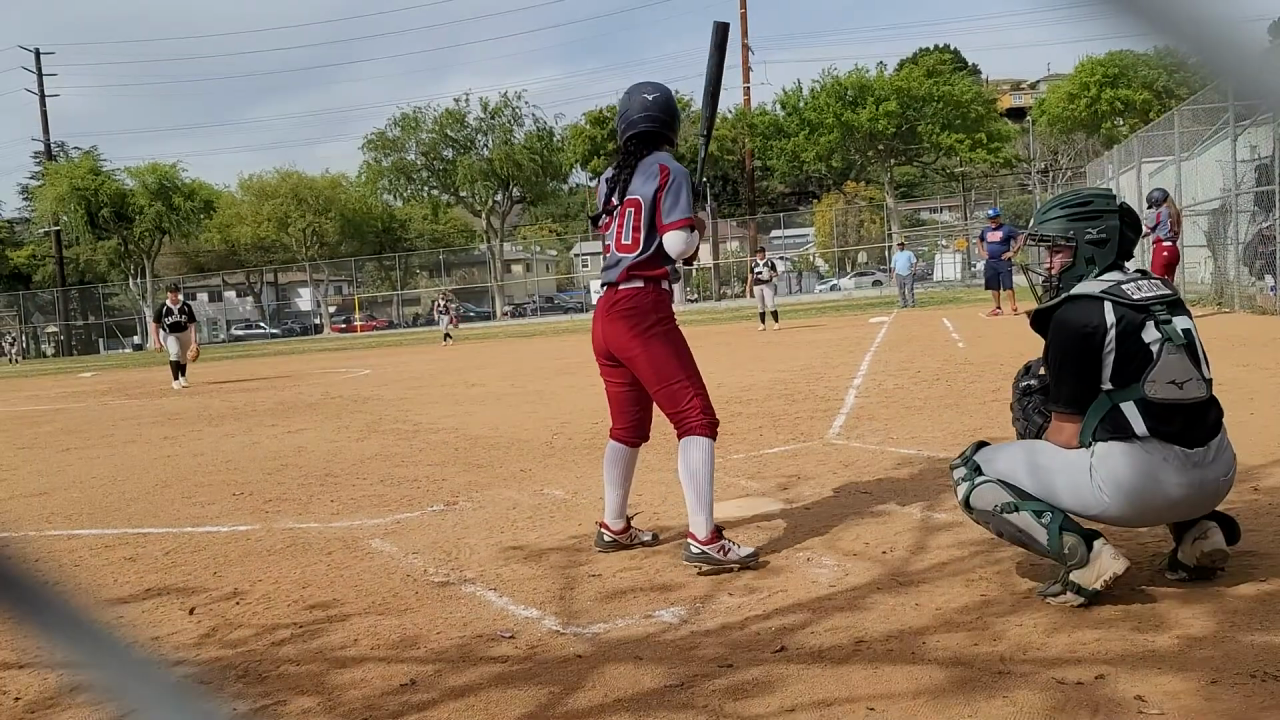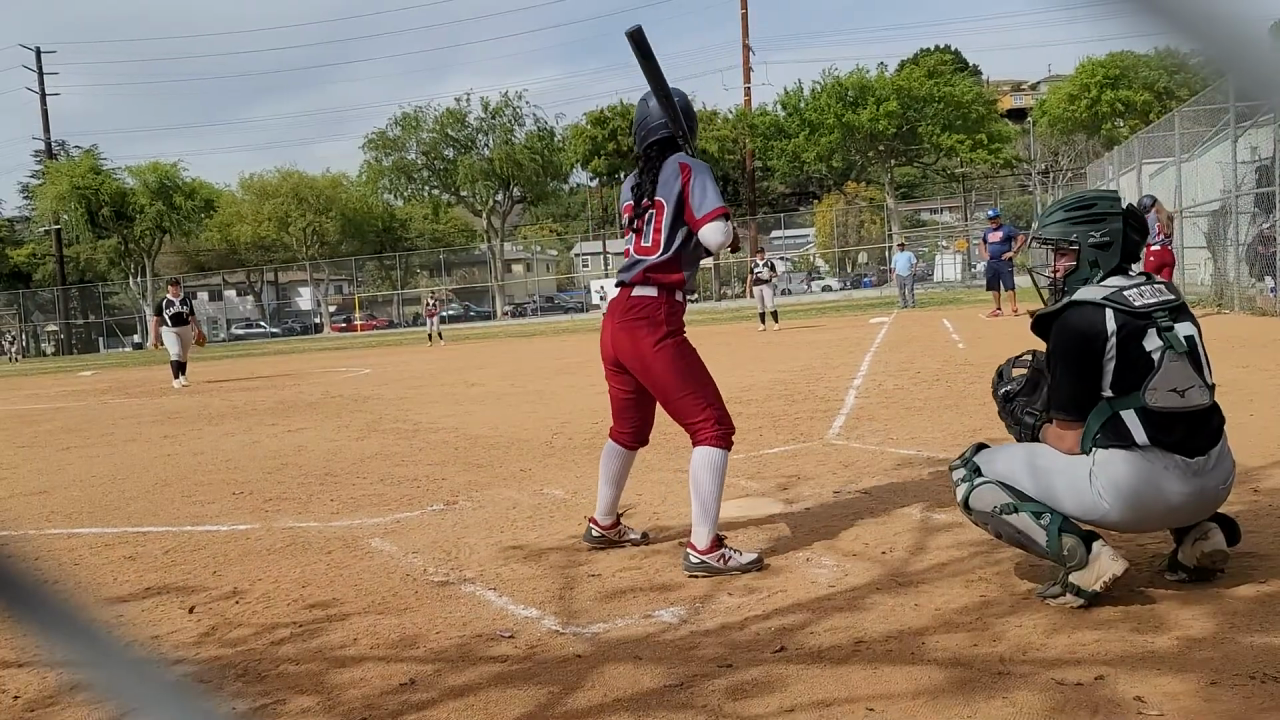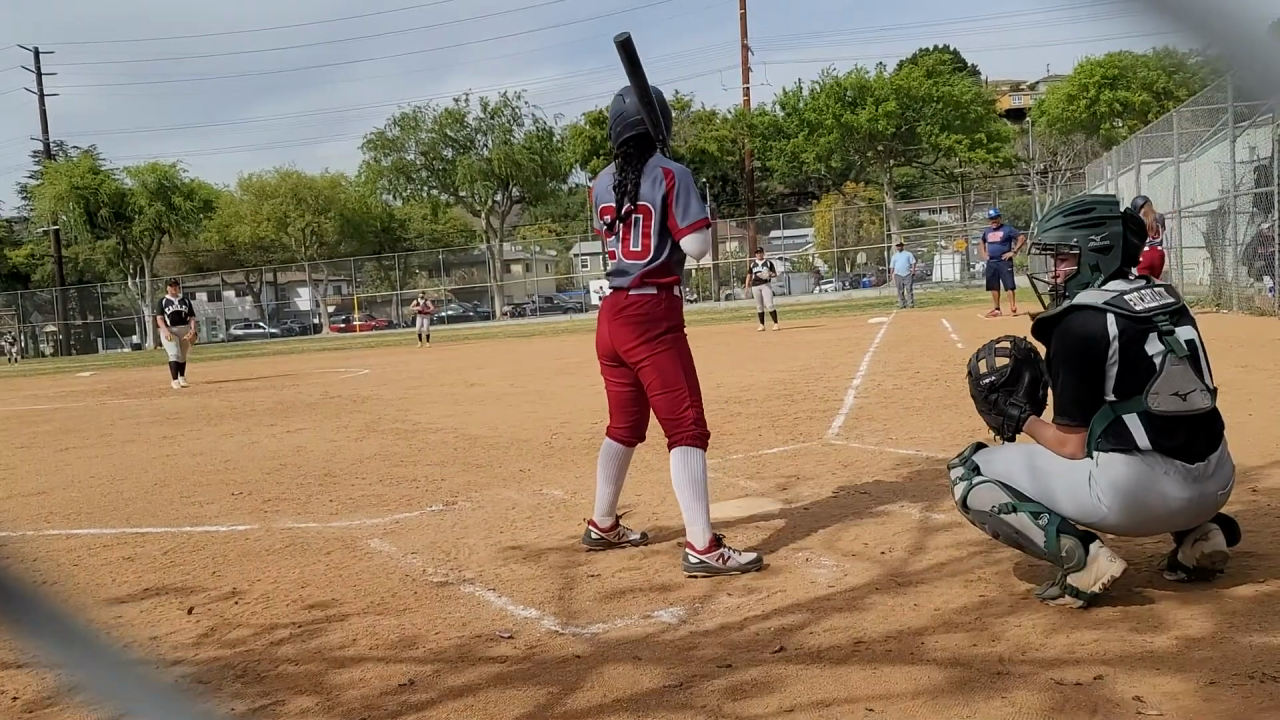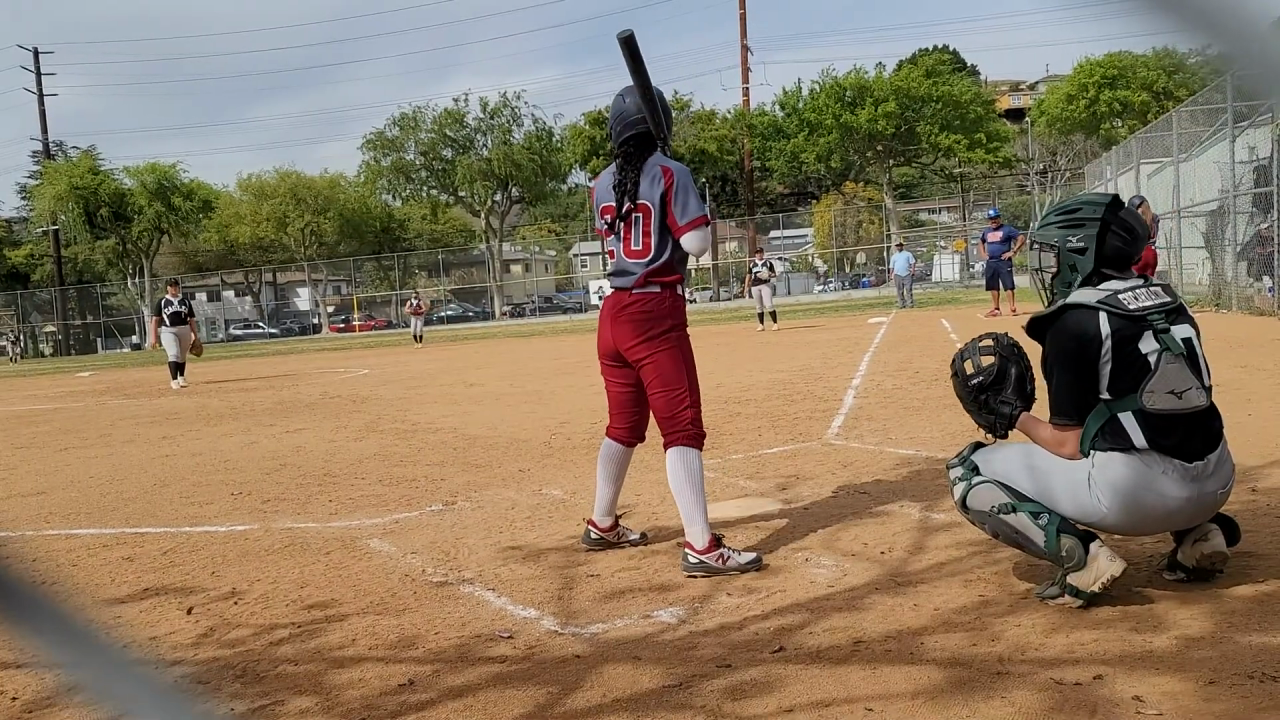
dt=0.5s
person 1, frame 1
left shoulder: (609, 180)
right shoulder: (668, 171)
right elbow: (678, 246)
right wrist: (695, 227)
left hip: (608, 313)
right hip: (644, 311)
left knee: (627, 426)
right knee: (695, 418)
left ankle: (614, 527)
right ankle: (703, 539)
person 1, frame 2
left shoulder: (633, 183)
right shoulder: (690, 170)
right elbow: (715, 238)
right wrist: (728, 226)
left hip: (618, 318)
right hip: (654, 321)
left knee: (629, 430)
right knee: (712, 427)
left ankle: (603, 523)
right ankle: (704, 547)
person 1, frame 3
left shoulder: (602, 183)
right shoulder: (671, 175)
right elbow: (696, 247)
right wrist: (701, 221)
left hip: (612, 316)
right hip: (653, 317)
left knee: (624, 427)
right knee: (686, 430)
left ankle: (602, 525)
right ankle: (701, 547)
person 1, frame 4
left shoulder: (603, 184)
right shoulder: (670, 173)
right elbow: (697, 244)
right wrist: (696, 217)
left hip: (614, 314)
right hip: (656, 314)
left knee: (624, 426)
right knee: (682, 429)
left ankle: (602, 525)
right ankle: (701, 547)
person 2, frame 1
left shoulder: (1075, 313)
right shoulder: (1161, 293)
left elbow: (1069, 436)
left wrist: (1037, 425)
left hip: (1137, 482)
left knee: (972, 470)
left ankle: (1082, 552)
right ankle: (1198, 528)
person 2, frame 2
left shoulder: (1078, 317)
right shoulder: (1166, 297)
left elbow: (1071, 441)
left wrist: (1036, 426)
left hip: (1137, 489)
left knee: (971, 473)
left ankle: (1081, 554)
right ankle: (1197, 530)
person 2, frame 3
left shoulder: (1079, 323)
right shoulder: (1167, 301)
left elbow: (1073, 446)
left wrist: (1022, 420)
left hip: (1138, 492)
left knee: (970, 471)
left ankle: (1079, 556)
right ankle: (1199, 531)
person 2, frame 4
left shoulder: (1074, 321)
right shoulder: (1168, 300)
left elbow: (1069, 445)
left wrist: (1016, 417)
left hip: (1137, 492)
left knee: (969, 471)
left ankle: (1079, 557)
right ankle: (1198, 532)
